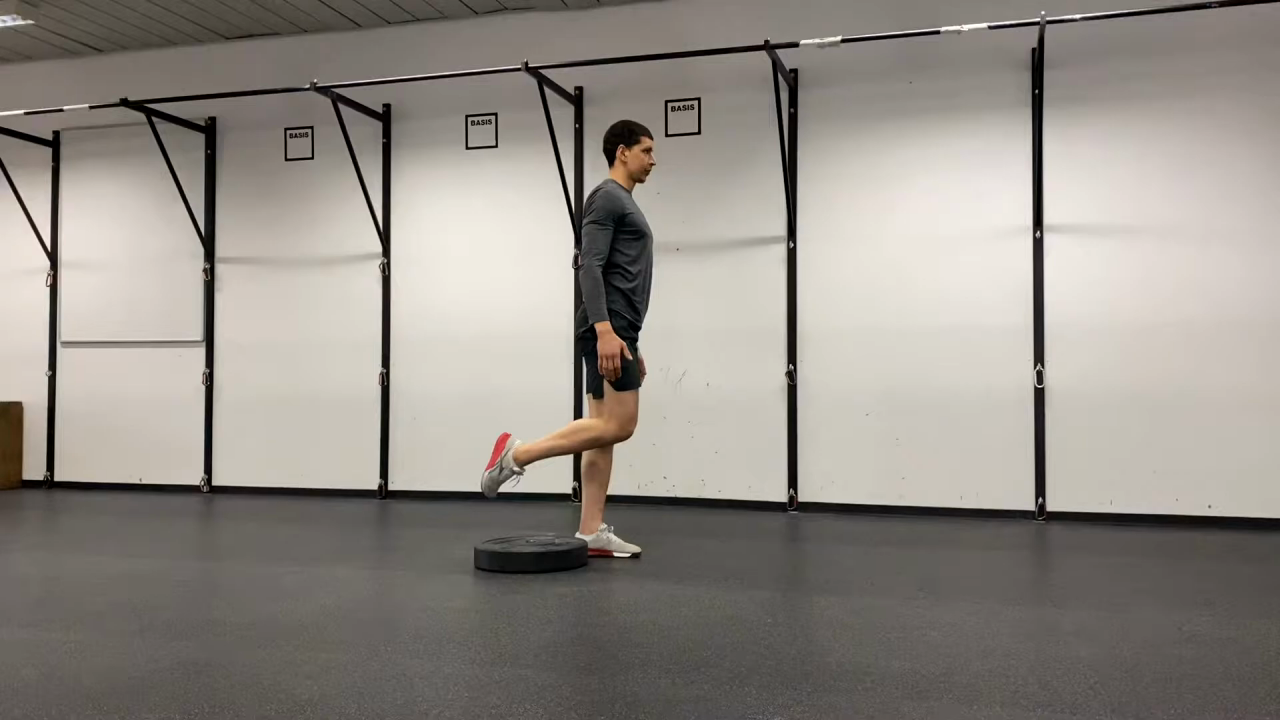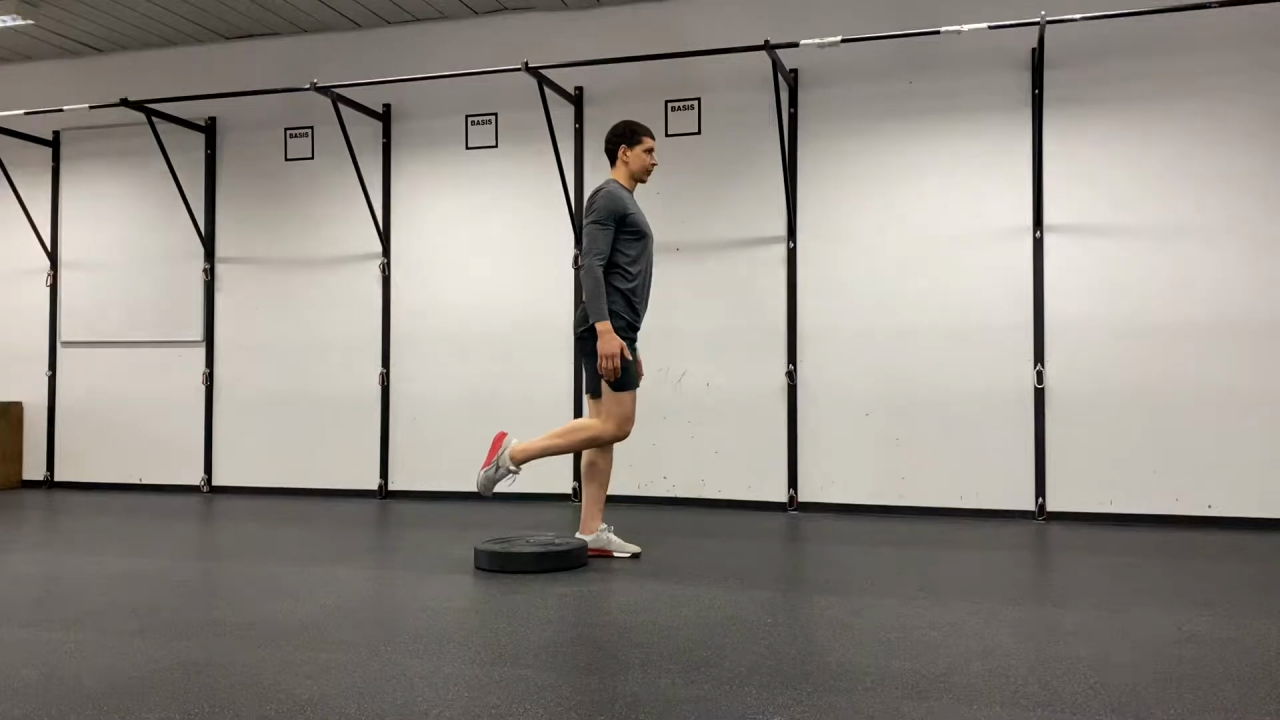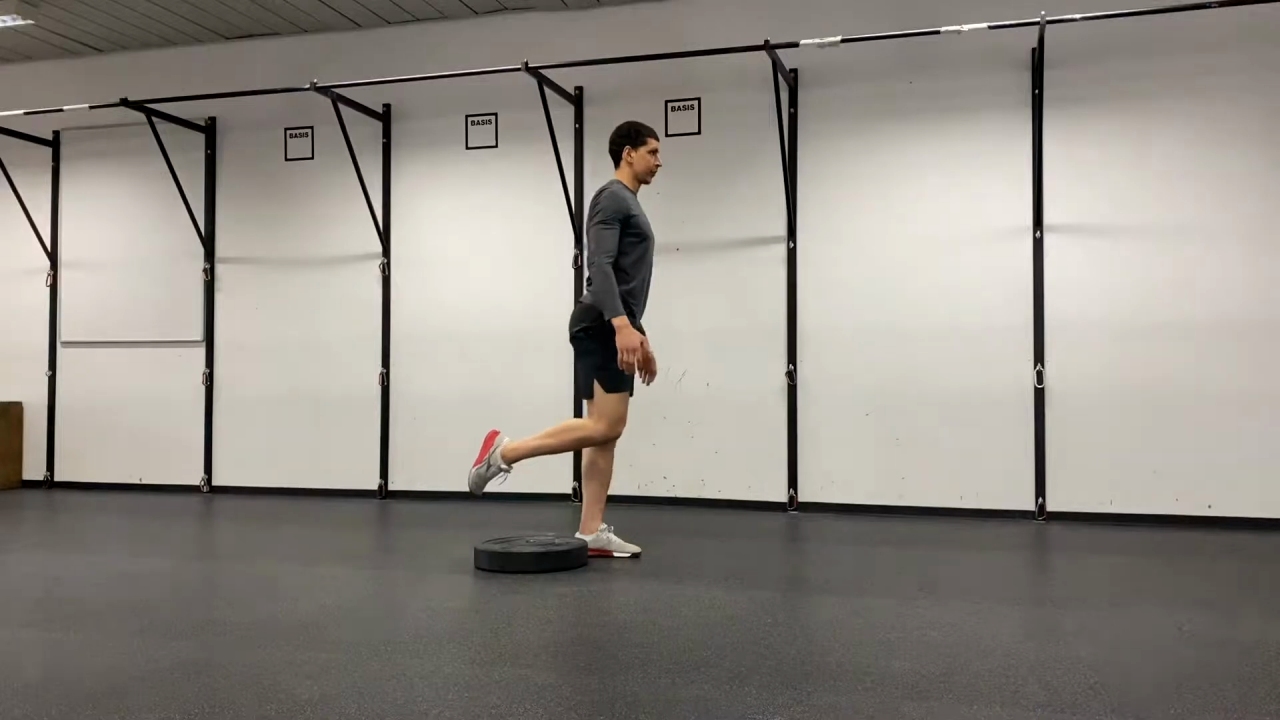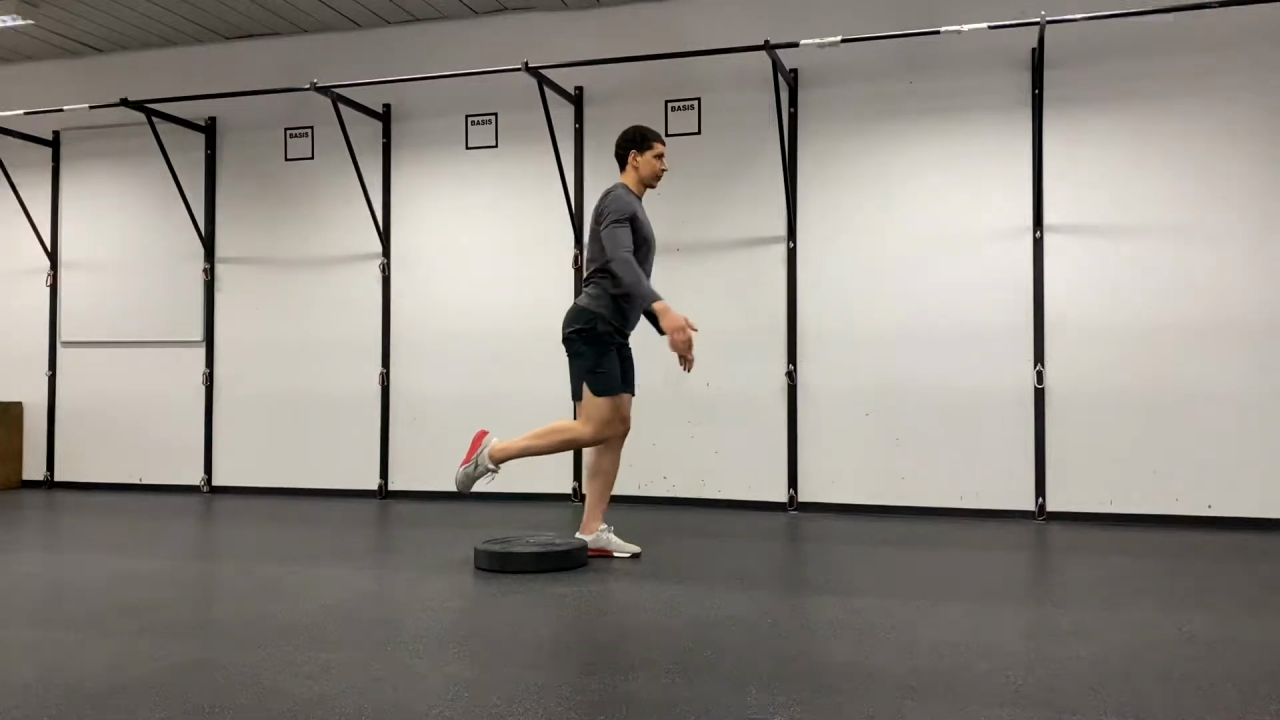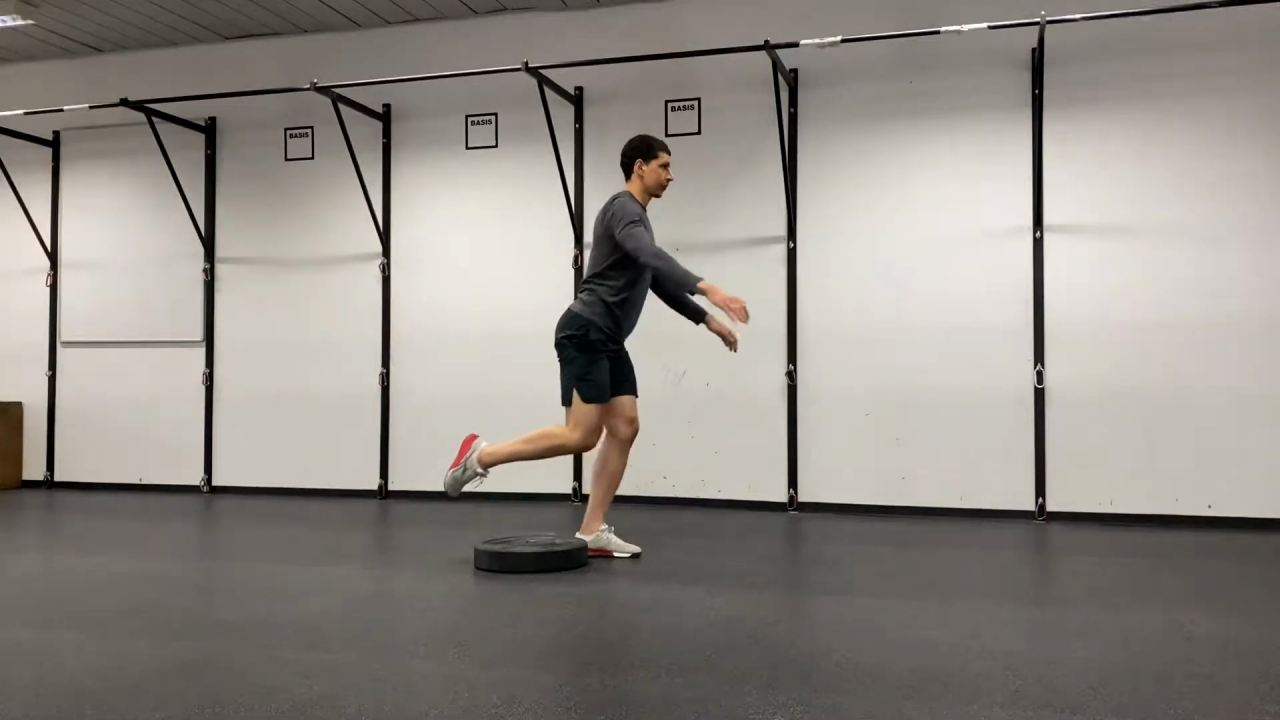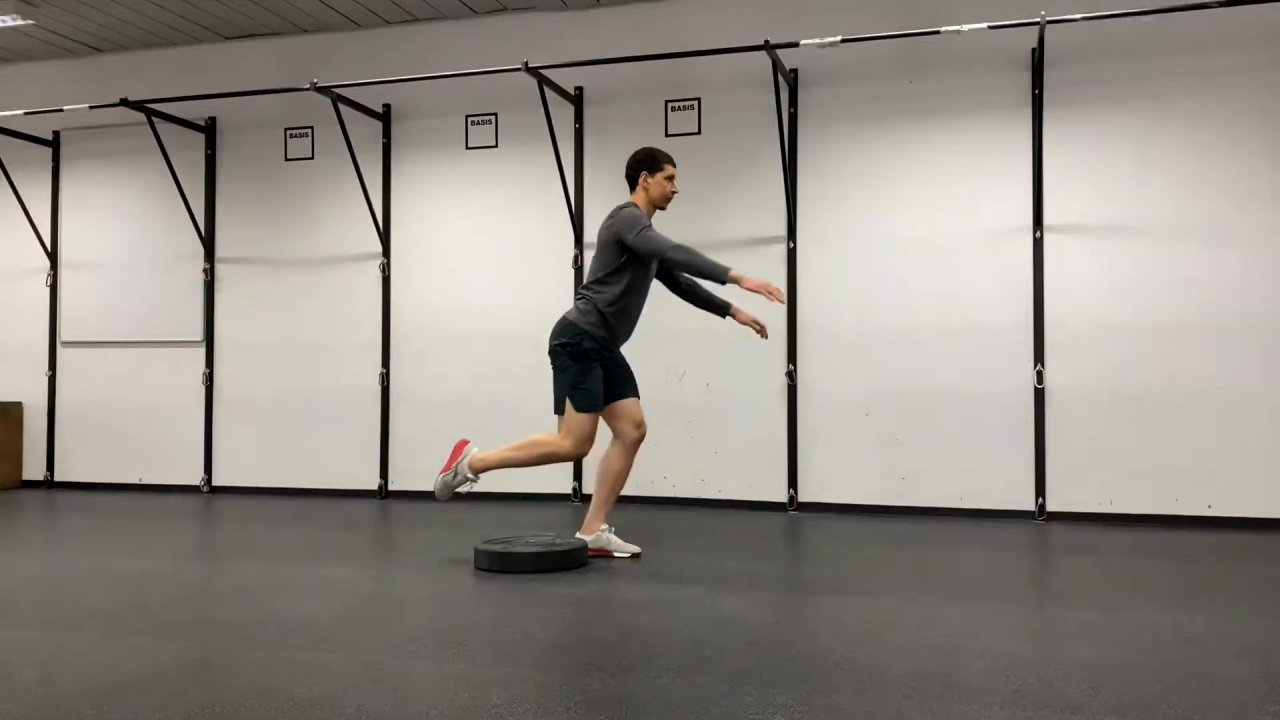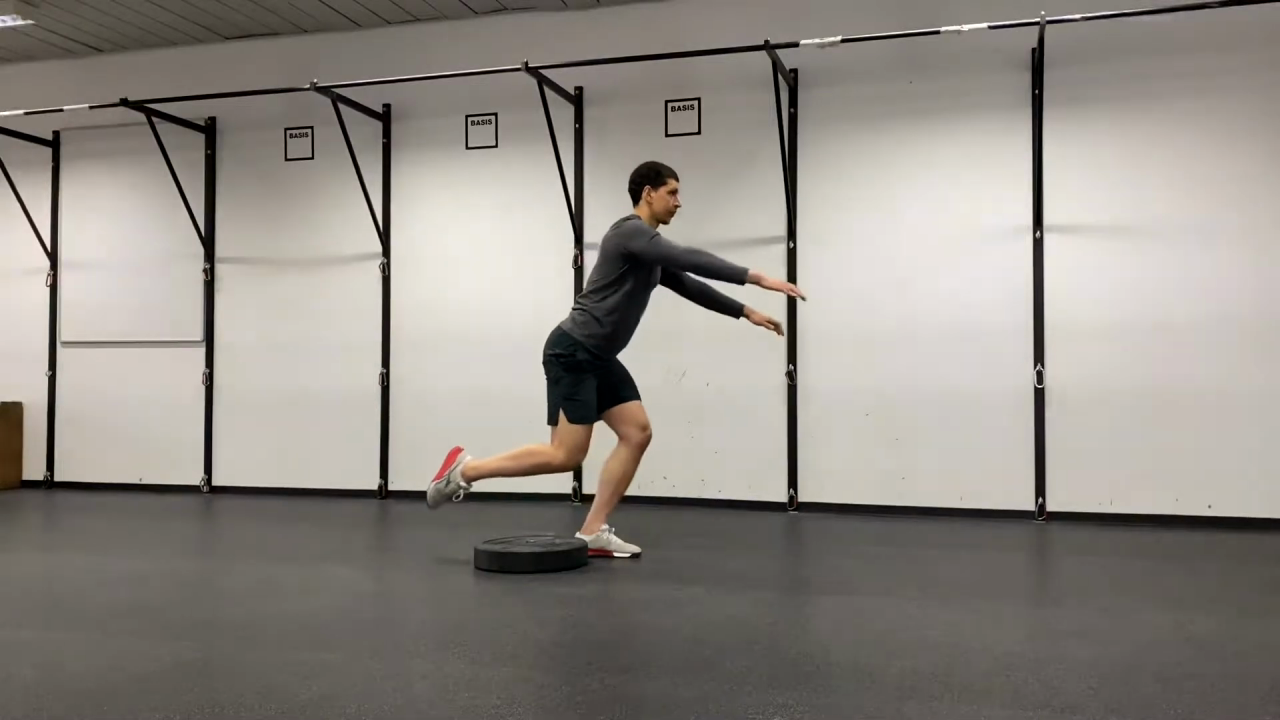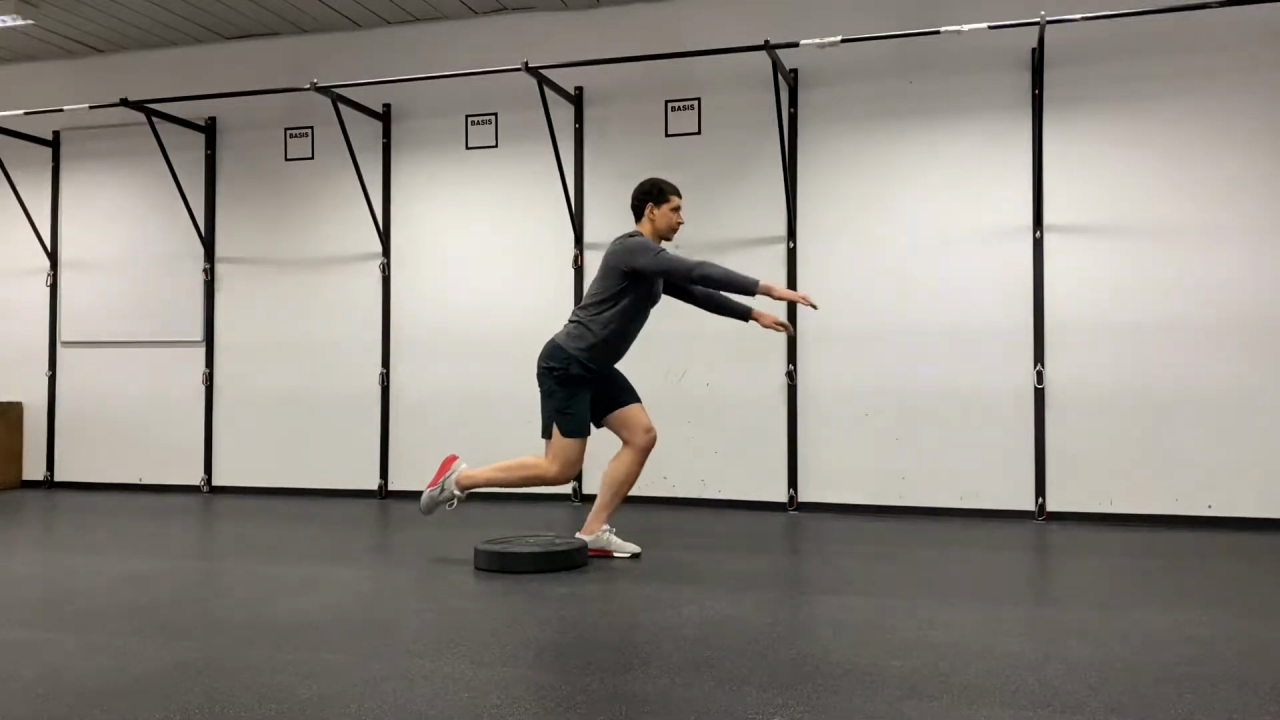
dt=0.2s
person 1, frame 1
left shoulder: (624, 204)
right shoulder: (606, 198)
right elbow: (591, 268)
left wrist: (630, 346)
right wrist: (605, 330)
left hip: (617, 329)
right hip: (607, 329)
left knee: (606, 428)
right knee: (616, 426)
left ankle: (592, 533)
right ankle: (517, 453)
person 1, frame 2
left shoulder: (625, 205)
right shoulder: (608, 198)
right elbow: (591, 267)
left wrist: (628, 343)
right wrist: (606, 329)
left hip: (616, 329)
right hip: (606, 327)
left knee: (605, 429)
right knee: (614, 426)
left ankle: (591, 532)
right ankle: (513, 453)
person 1, frame 3
left shoulder: (628, 205)
right shoulder: (613, 198)
right elbow: (601, 267)
left wrist: (635, 335)
right wrist: (623, 324)
left hip: (613, 328)
right hip: (600, 326)
left knee: (607, 430)
right knee: (605, 426)
left ankle: (592, 532)
right ankle: (504, 451)
person 1, frame 4
left shoulder: (632, 210)
right shoulder: (618, 202)
left elbow: (635, 275)
right elbow: (619, 266)
left wrist: (669, 327)
right wrist: (663, 311)
left hip: (610, 333)
right hip: (592, 327)
left knee: (616, 428)
right knee: (593, 428)
left ankle: (592, 532)
right ankle: (491, 452)
person 1, frame 5
left shoulder: (635, 218)
right shoulder: (622, 209)
left elbow: (660, 280)
right elbow: (651, 258)
left wrist: (707, 320)
right wrist: (708, 288)
left hip: (607, 340)
right hip: (584, 334)
left knee: (625, 428)
right knee: (580, 436)
left ankle: (593, 531)
right ankle: (479, 456)
person 1, frame 6
left shoulder: (641, 232)
right shoulder: (627, 219)
left elbow: (678, 279)
right elbow: (676, 254)
left wrist: (732, 311)
right wrist: (738, 277)
left hip: (602, 347)
right hip: (578, 342)
left knee: (632, 430)
right knee: (572, 445)
left ankle: (593, 531)
right ankle: (471, 462)
person 1, frame 7
left shoulder: (648, 252)
right shoulder: (630, 232)
left elbow: (688, 283)
right elbow: (687, 258)
left wrist: (745, 311)
right wrist: (755, 277)
left hip: (597, 357)
right hip: (572, 352)
left knee: (637, 433)
right knee: (565, 455)
left ankle: (593, 532)
right ankle: (465, 470)
person 1, frame 8
left shoulder: (651, 264)
right shoulder: (632, 248)
left elbow: (695, 290)
right elbow: (696, 272)
left wrist: (753, 313)
right wrist: (766, 287)
left hip: (593, 367)
right hip: (566, 365)
left knee: (642, 436)
right knee: (559, 469)
left ankle: (594, 532)
right ankle: (459, 478)
